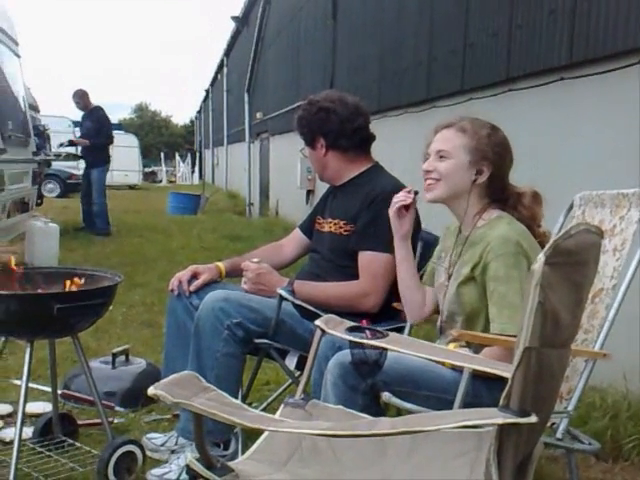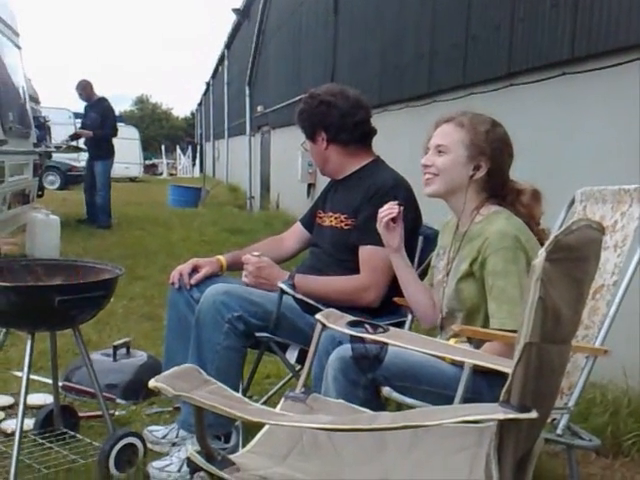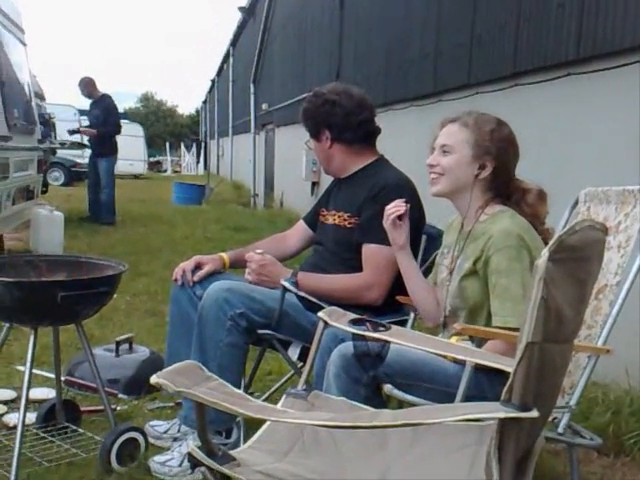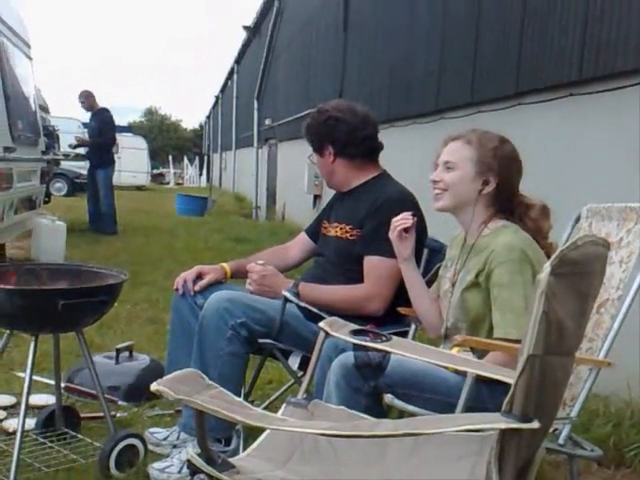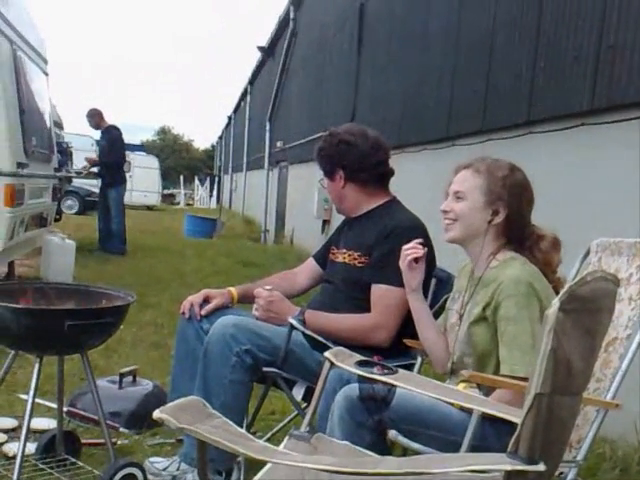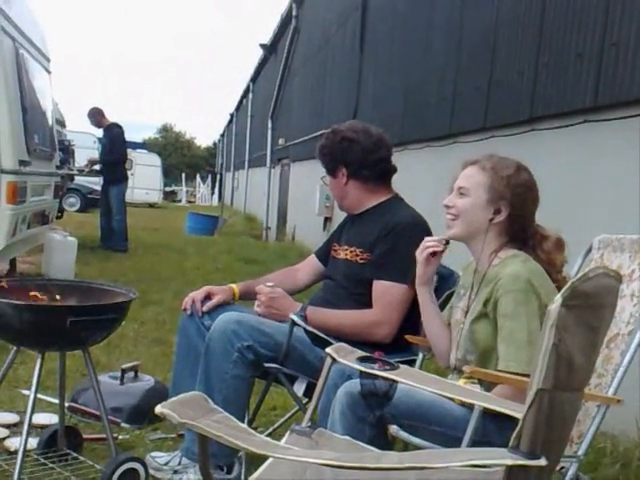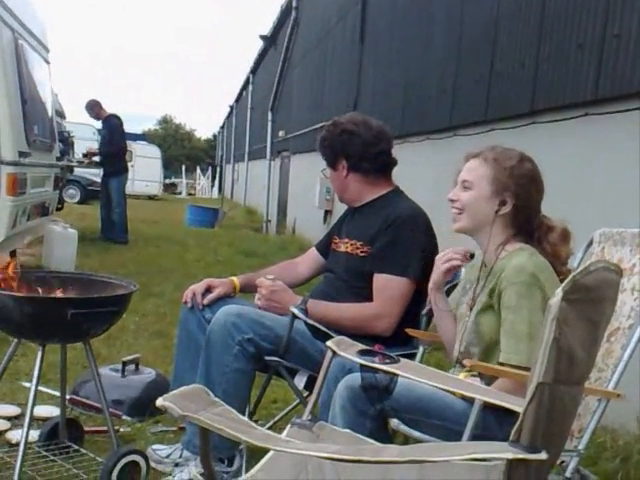
dt=0.3s
person 1, frame 1
left shoulder: (383, 195)
right shoulder: (337, 193)
left elbow: (370, 296)
right elbow: (287, 247)
left wrist: (284, 287)
right wrist: (220, 268)
right hip: (303, 305)
left knee: (221, 309)
right knee: (190, 293)
left ankle: (211, 442)
right ankle: (189, 423)
person 1, frame 2
left shoulder: (385, 190)
right shoulder: (337, 187)
left elbow: (370, 290)
right elbow: (287, 241)
left wrist: (285, 281)
right wrist: (221, 261)
right hip: (305, 299)
left knee: (222, 302)
right knee: (189, 287)
left ankle: (210, 435)
right ankle: (189, 417)
person 1, frame 3
left shoulder: (389, 188)
right shoulder: (342, 185)
left elbow: (373, 288)
right elbow: (291, 239)
left wrist: (287, 279)
right wrist: (224, 258)
left hip: (346, 316)
right hip: (307, 296)
left knee: (225, 298)
right knee: (193, 283)
left ankle: (211, 432)
right ankle: (188, 411)
person 1, frame 4
left shoulder: (391, 203)
right shoulder: (343, 198)
left elbow: (374, 300)
right elbow: (292, 250)
left wrist: (289, 289)
right wrist: (226, 269)
right hip: (310, 307)
left knee: (225, 308)
right knee: (194, 292)
left ankle: (211, 440)
right ankle: (190, 419)
person 1, frame 5
left shoulder: (400, 230)
right shoulder: (352, 225)
left elbow: (380, 329)
right elbow: (299, 277)
left wrist: (295, 316)
right wrist: (232, 293)
right hip: (315, 335)
left knee: (231, 334)
right knee: (199, 317)
right ankle: (192, 448)
person 1, frame 6
left shoulder: (402, 226)
right shoulder: (354, 222)
left elbow: (382, 325)
right elbow: (301, 273)
left wrist: (297, 312)
right wrist: (235, 289)
right hip: (317, 333)
left knee: (233, 330)
right knee: (201, 314)
right ankle: (193, 442)
person 1, frame 7
left shoulder: (404, 220)
right shoulder: (354, 215)
left elbow: (383, 319)
right elbow: (302, 266)
left wrist: (297, 306)
right wrist: (234, 282)
right hip: (316, 324)
left knee: (233, 323)
right knee: (201, 307)
right ankle: (193, 433)
person 2, frame 1
left shoulder: (503, 239)
right shoulder: (455, 232)
left elbow: (507, 354)
right elbow: (417, 312)
left wrist: (426, 360)
right wrist: (401, 238)
left hip: (492, 383)
right hip: (455, 363)
left knee: (348, 366)
right knee: (335, 345)
person 2, frame 2
left shoulder: (500, 234)
right shoulder: (452, 228)
left elbow: (507, 348)
right elbow: (431, 317)
left wrist: (435, 358)
right wrist: (395, 250)
left hip: (492, 379)
right hip: (456, 359)
left knee: (349, 361)
person 2, frame 3
left shoulder: (505, 234)
right shoulder: (457, 227)
left elbow: (509, 347)
right elbow: (434, 315)
left wrist: (439, 359)
right wrist: (400, 248)
left hip: (494, 377)
right hip: (457, 357)
left knee: (350, 358)
right knee: (338, 337)
person 2, frame 4
left shoulder: (508, 248)
right shoulder: (461, 241)
left elbow: (511, 359)
right elbow: (437, 327)
left wrist: (441, 372)
right wrist: (405, 260)
left hip: (495, 389)
right hip: (459, 369)
left knee: (352, 368)
right knee: (339, 348)
person 2, frame 5
left shoulder: (515, 281)
right shoulder: (469, 273)
left elbow: (518, 396)
right elbow: (444, 361)
left wrist: (455, 408)
right wrist: (413, 290)
left hip: (500, 427)
right hip: (467, 405)
left knee: (356, 400)
right knee: (342, 379)
person 2, frame 6
left shoulder: (515, 277)
right shoulder: (475, 270)
left elbow: (517, 392)
right elbow: (448, 356)
left wrist: (460, 404)
right wrist: (423, 284)
left hip: (503, 423)
right hip: (469, 401)
left knee: (357, 396)
person 2, frame 7
left shoulder: (521, 269)
right shoulder: (483, 264)
left elbow: (517, 386)
right elbow: (460, 351)
left wrist: (453, 396)
right wrist: (436, 289)
left hip: (504, 417)
right hip: (473, 396)
left knee: (358, 389)
person 3, frame 1
left shoulder: (100, 116)
right shoulder: (85, 117)
left elbow: (108, 140)
left wrist: (88, 143)
right wrist: (71, 142)
left hip: (99, 163)
right hip: (89, 163)
left knee: (97, 197)
right knee: (85, 196)
left ankle: (103, 228)
right ankle: (89, 224)
person 3, frame 2
left shoulder: (105, 107)
right shoulder: (88, 108)
left elbow: (113, 132)
right elbow: (84, 128)
left wrist: (92, 134)
right wrist: (71, 138)
left hip: (104, 156)
right hip: (92, 154)
left knee: (101, 189)
right knee: (88, 187)
left ankle: (104, 221)
right ankle: (92, 217)
person 3, frame 3
left shoulder: (108, 104)
right shoulder: (93, 105)
left elbow: (116, 129)
left wrist: (95, 132)
right wrist: (81, 130)
left hip: (107, 153)
right hip: (95, 152)
left knee: (106, 186)
right knee: (92, 185)
left ankle: (108, 217)
right ankle: (94, 214)
person 3, frame 4
left shoulder: (106, 117)
right shoulder: (93, 117)
left elbow: (110, 141)
left wrist: (88, 141)
right wrist: (81, 143)
left hip: (104, 164)
right hip: (94, 163)
left knee: (105, 196)
right knee: (92, 196)
left ankle: (110, 227)
right ankle: (95, 225)
person 3, frame 5
left shoulder: (114, 134)
right shoulder: (104, 134)
left elbow: (119, 159)
left wrist: (98, 161)
right wrist: (94, 163)
left hip: (116, 182)
right hip: (106, 181)
left knee: (116, 215)
right knee: (103, 215)
left ankle: (119, 247)
right ankle: (105, 244)
person 3, frame 6
left shoulder: (116, 132)
right shoulder: (107, 132)
left elbow: (121, 157)
left wrist: (99, 161)
right wrist: (97, 161)
left hip: (117, 180)
right hip: (108, 179)
left knee: (117, 213)
right knee: (105, 212)
left ankle: (120, 244)
right ankle: (107, 241)
person 3, frame 7
left shoulder: (114, 123)
right shoulder: (106, 124)
left elbow: (119, 148)
left wrist: (98, 152)
right wrist: (96, 153)
left hip: (117, 171)
right hip: (108, 171)
left knee: (117, 205)
right knee: (105, 204)
left ankle: (120, 236)
right ankle: (107, 233)
